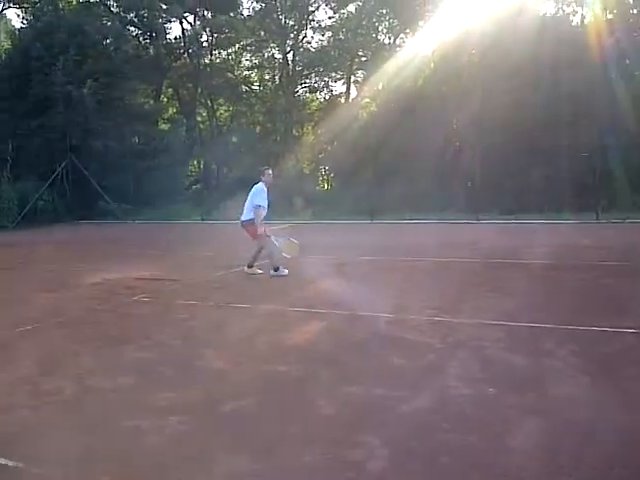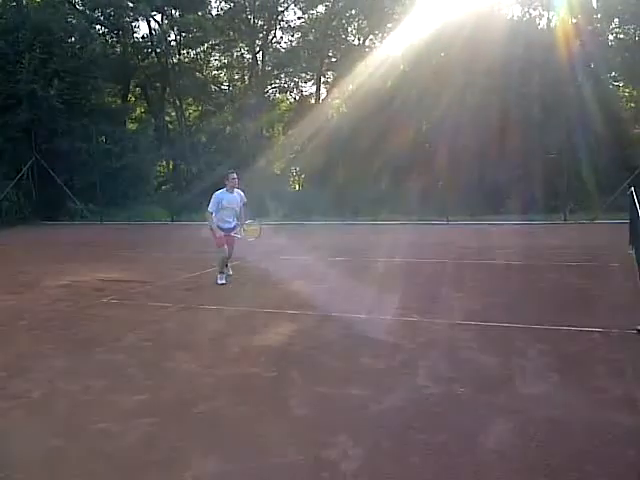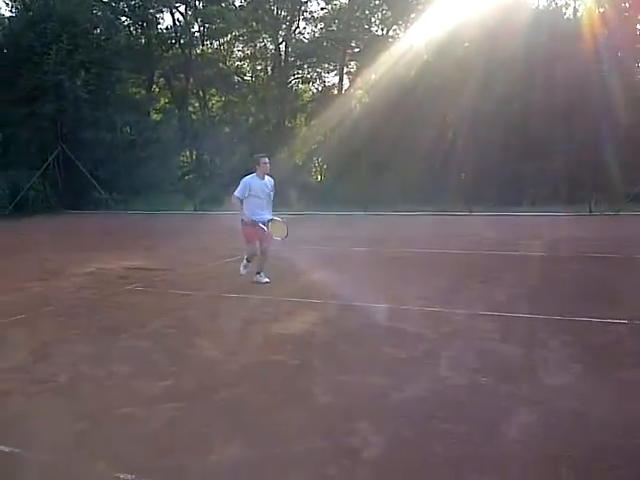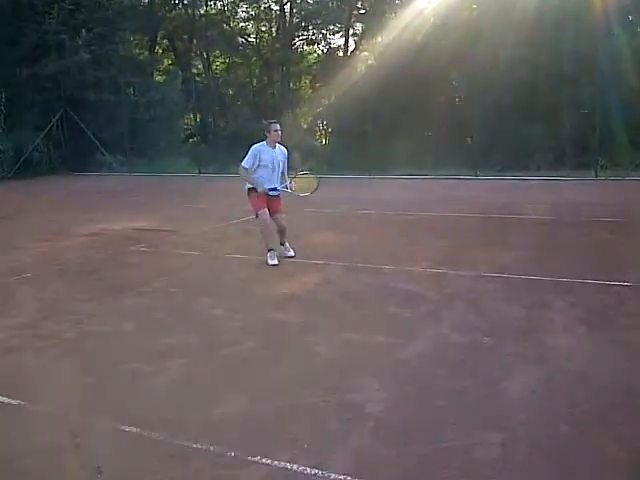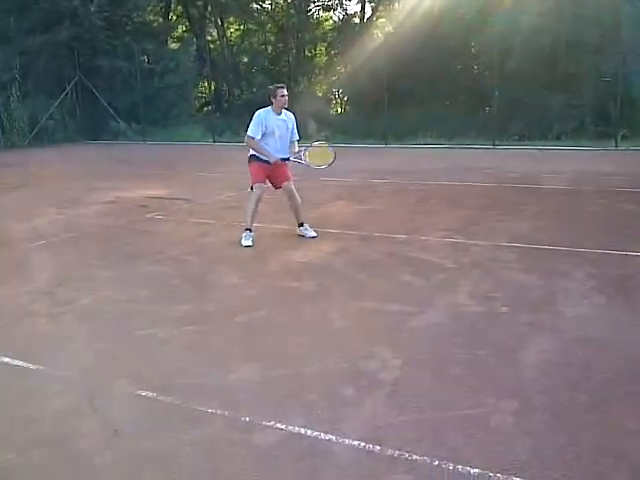
dt=0.4s
person 1, frame 1
left shoulder: (262, 188)
right shoulder: (260, 189)
right elbow: (257, 209)
left wrist: (260, 225)
right wrist: (260, 227)
left hip: (252, 221)
right hip: (250, 221)
left knee: (262, 245)
right knee: (268, 243)
left ankle: (250, 267)
right ankle: (276, 269)
person 1, frame 2
left shoulder: (240, 194)
right shoulder: (218, 195)
left elbow: (242, 208)
right elbow: (209, 214)
left wrist: (241, 224)
right wrist: (216, 230)
left hip: (232, 227)
right hip: (219, 228)
left knee: (230, 253)
right knee: (225, 253)
left ankle: (225, 264)
right ankle: (221, 274)
person 1, frame 3
left shoulder: (270, 181)
right shoulder: (247, 181)
right elbow: (235, 199)
left wrist: (270, 214)
right wrist: (244, 214)
left hip: (264, 220)
right hip: (249, 221)
left knee: (265, 249)
right knee: (253, 251)
left ankle: (259, 273)
right ankle: (247, 260)
person 1, frame 4
left shoulder: (283, 151)
right shoulder: (256, 149)
right elbow: (242, 170)
left wrist: (287, 184)
right wrist: (257, 186)
left hip: (274, 191)
right hip: (256, 191)
left knee: (281, 223)
right knee: (265, 221)
left ankle: (283, 244)
right ankle: (271, 252)
person 1, frame 5
left shoulder: (290, 117)
right shoulder: (261, 115)
left elbow: (293, 141)
right elbow: (249, 140)
left wrist: (295, 150)
right wrist: (269, 156)
left hip: (280, 161)
right hip: (259, 159)
left knee: (291, 191)
right knee: (258, 193)
left ankle: (302, 226)
right ankle: (248, 232)
